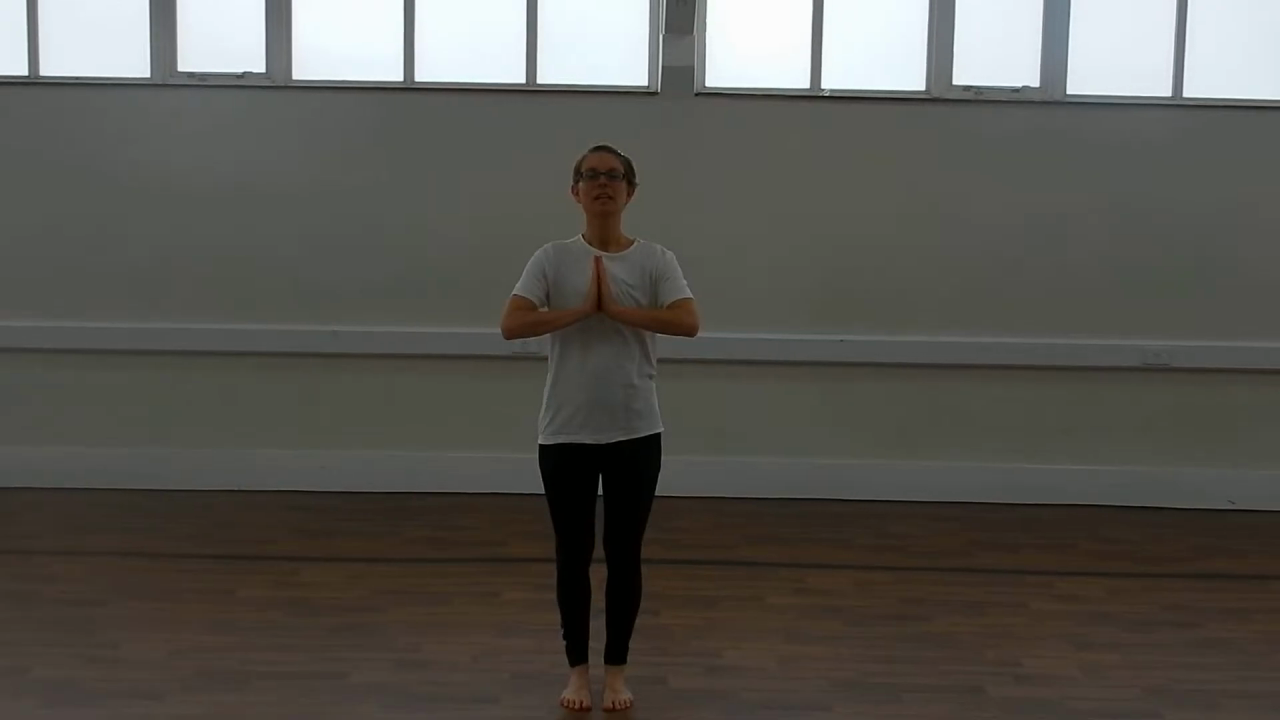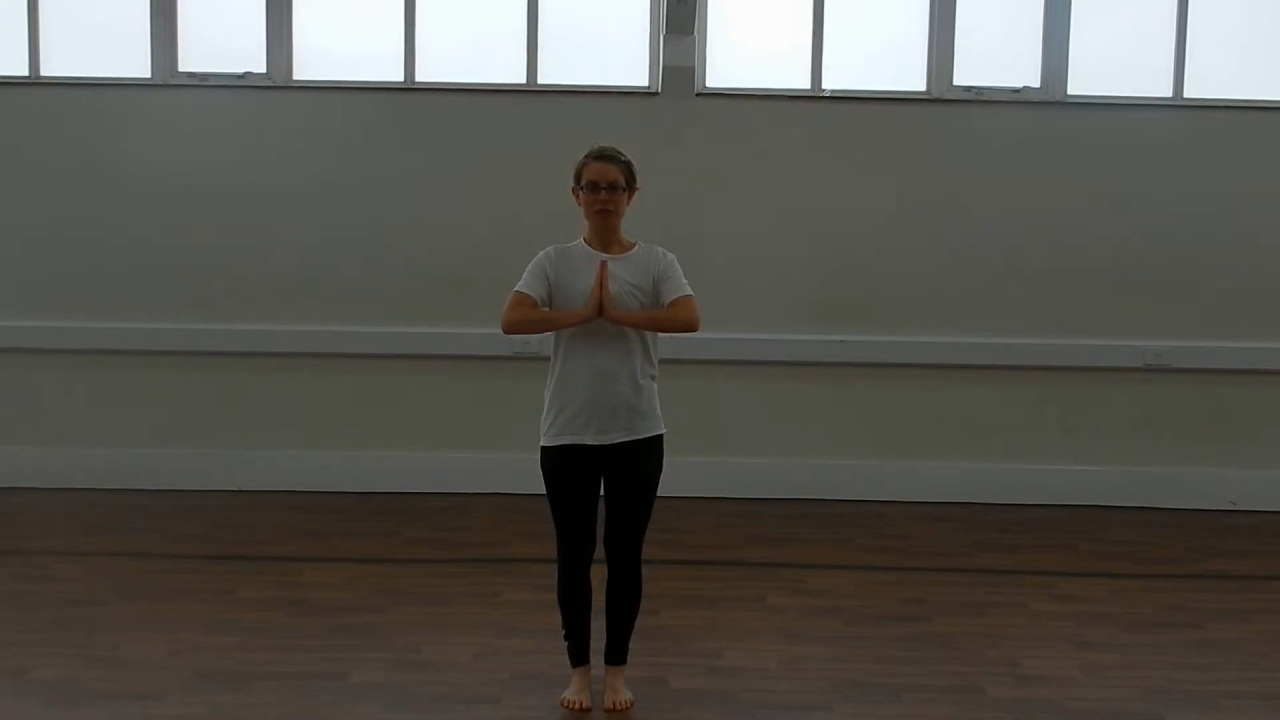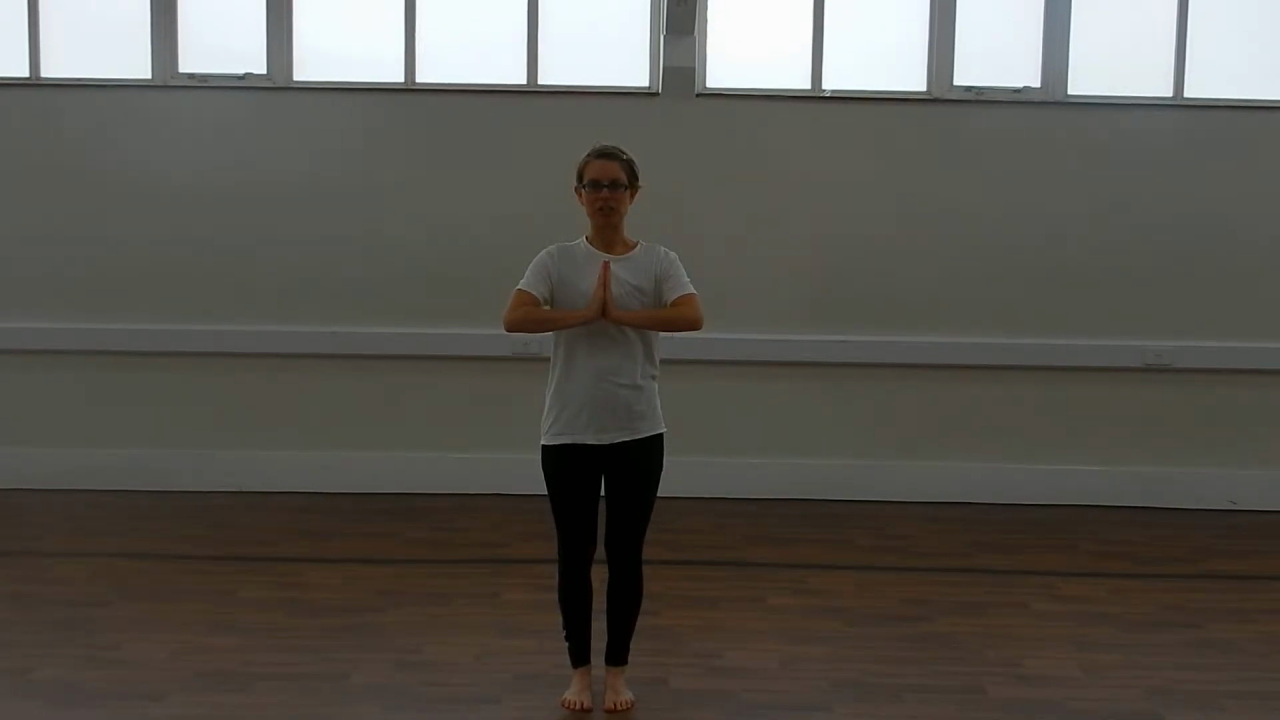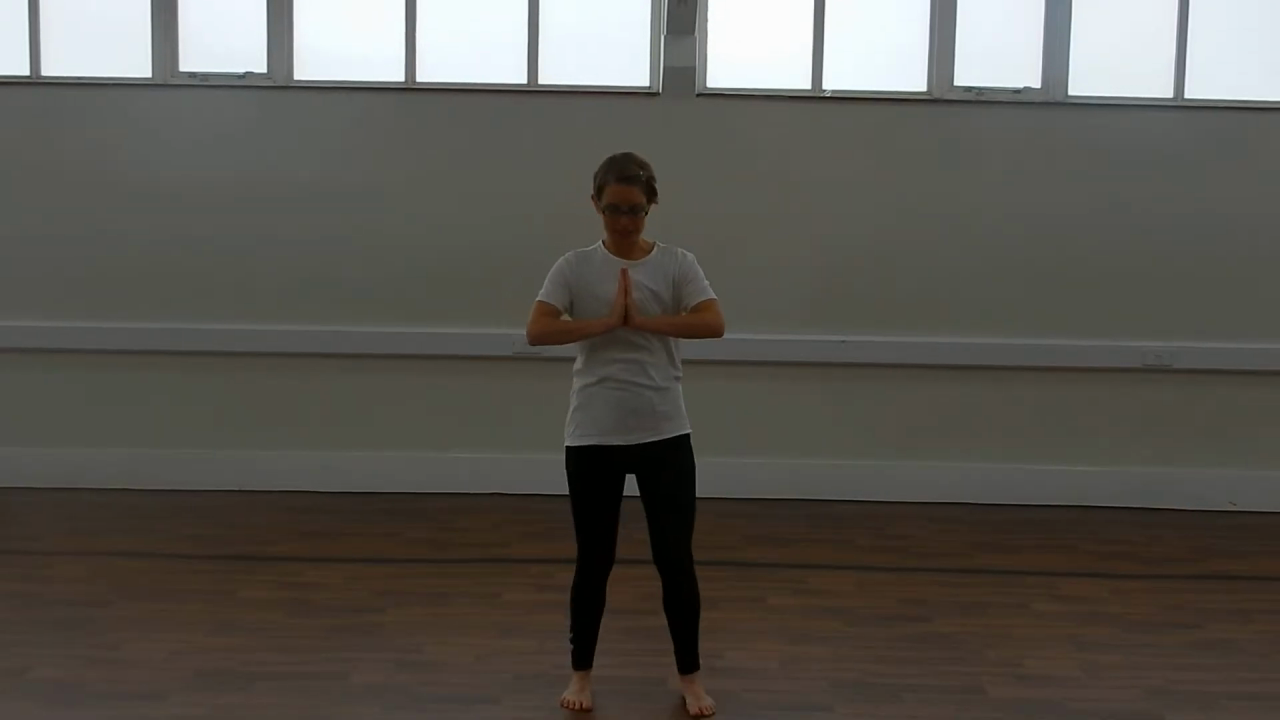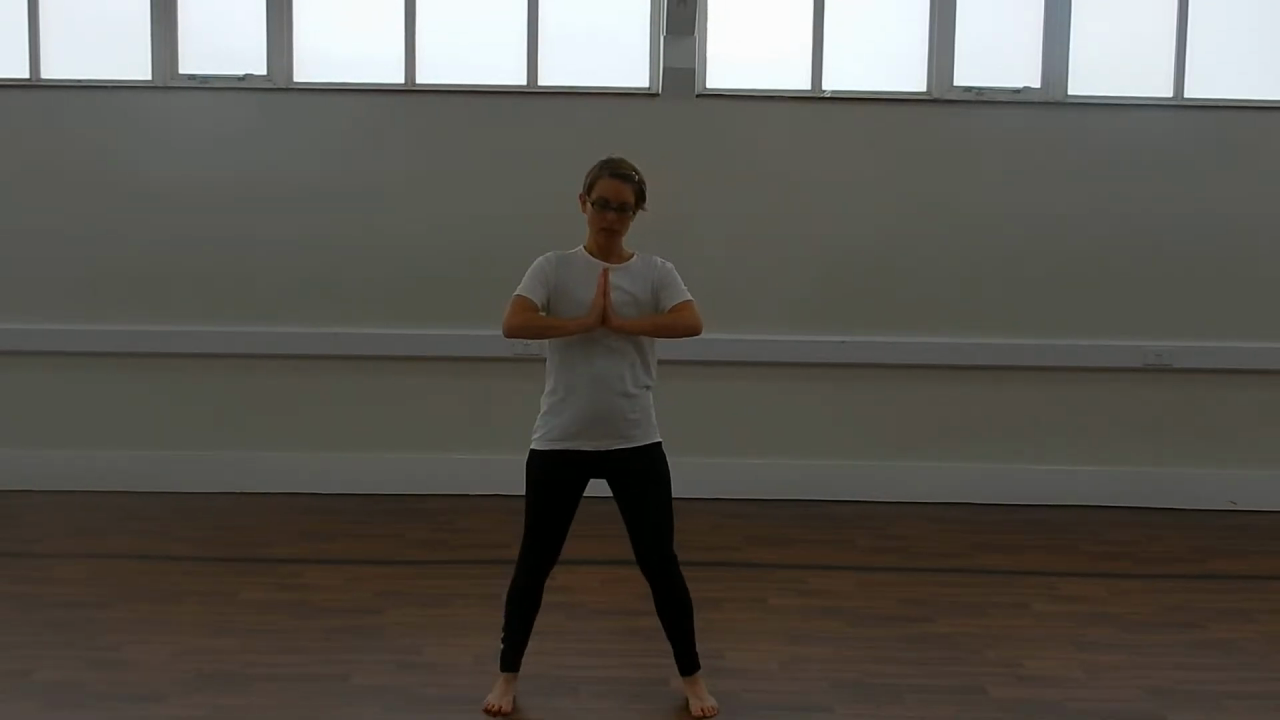
dt=1s
person 1, frame 1
left shoulder: (655, 259)
right shoulder: (552, 258)
left elbow: (688, 322)
right elbow: (511, 324)
left wrist: (616, 308)
right wrist: (581, 309)
left hip: (634, 434)
right hip: (566, 434)
left knee: (623, 554)
right knee: (573, 553)
left ankle: (616, 669)
right ankle: (577, 669)
person 1, frame 2
left shoulder: (656, 261)
right shoulder: (555, 261)
left elbow: (689, 318)
right elbow: (512, 320)
left wrist: (618, 313)
right wrist: (582, 312)
left hip: (636, 435)
right hip: (569, 435)
left knee: (625, 555)
right knee: (575, 555)
left ankle: (616, 671)
right ankle: (579, 670)
person 1, frame 3
left shoulder: (658, 261)
right shoulder: (557, 260)
left elbow: (692, 318)
right elbow: (514, 318)
left wrist: (619, 314)
right wrist: (586, 313)
left hip: (636, 433)
right hip: (569, 434)
left knee: (625, 556)
right knee: (575, 556)
left ankle: (616, 671)
right ankle: (580, 670)
person 1, frame 4
left shoulder: (676, 263)
right shoulder: (575, 266)
left elbow: (713, 323)
right elbow: (537, 331)
left wrist: (642, 320)
right wrist: (606, 321)
left hip: (664, 434)
right hip: (593, 436)
left knee: (675, 559)
right knee: (595, 561)
right ankle: (581, 671)
person 1, frame 5
left shoulder: (655, 271)
right shoulder: (553, 267)
left elbow: (692, 324)
right elbow: (513, 324)
left wrist: (618, 321)
right wrist: (585, 320)
left hip: (634, 441)
right hip: (560, 441)
left knee: (660, 562)
right knee: (535, 560)
right ankle: (507, 675)
